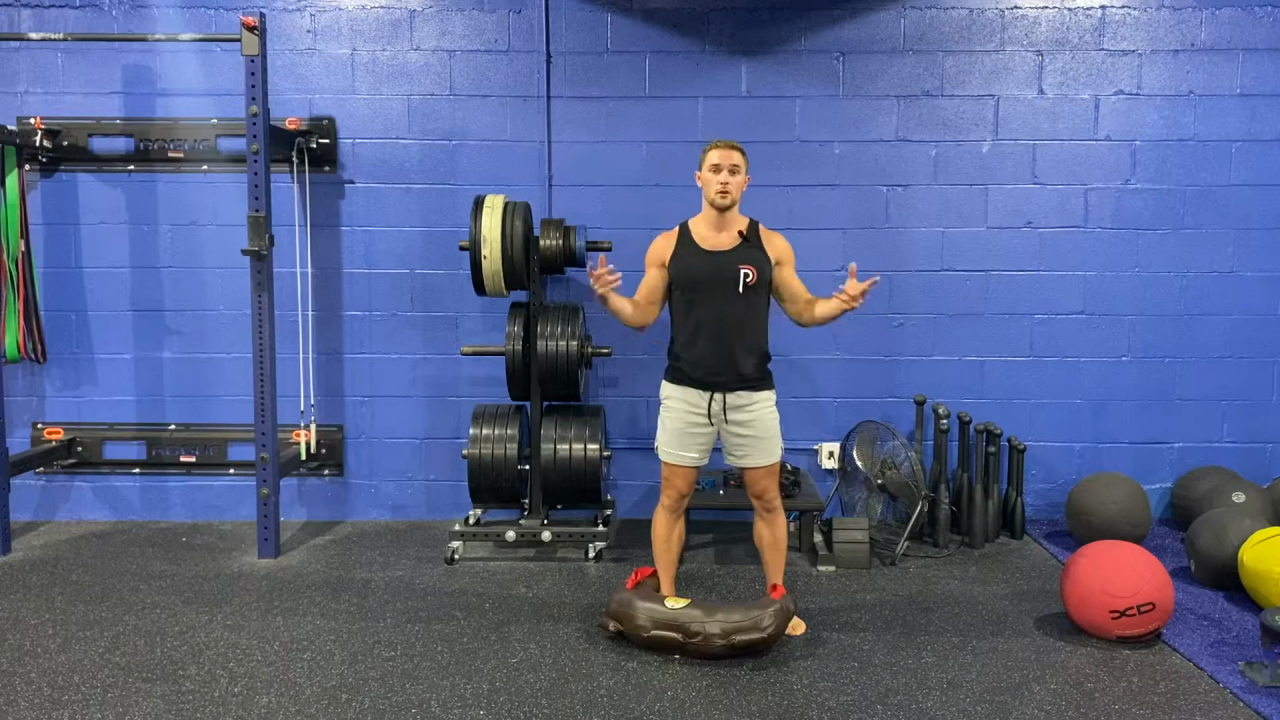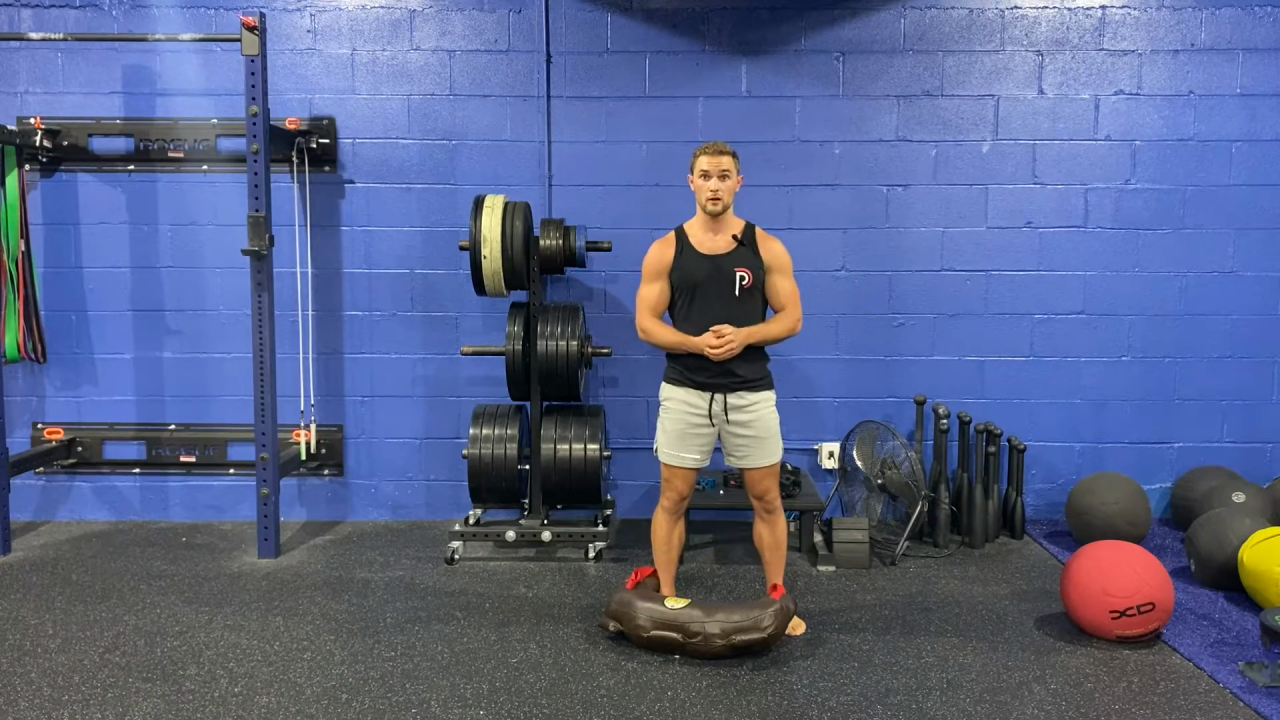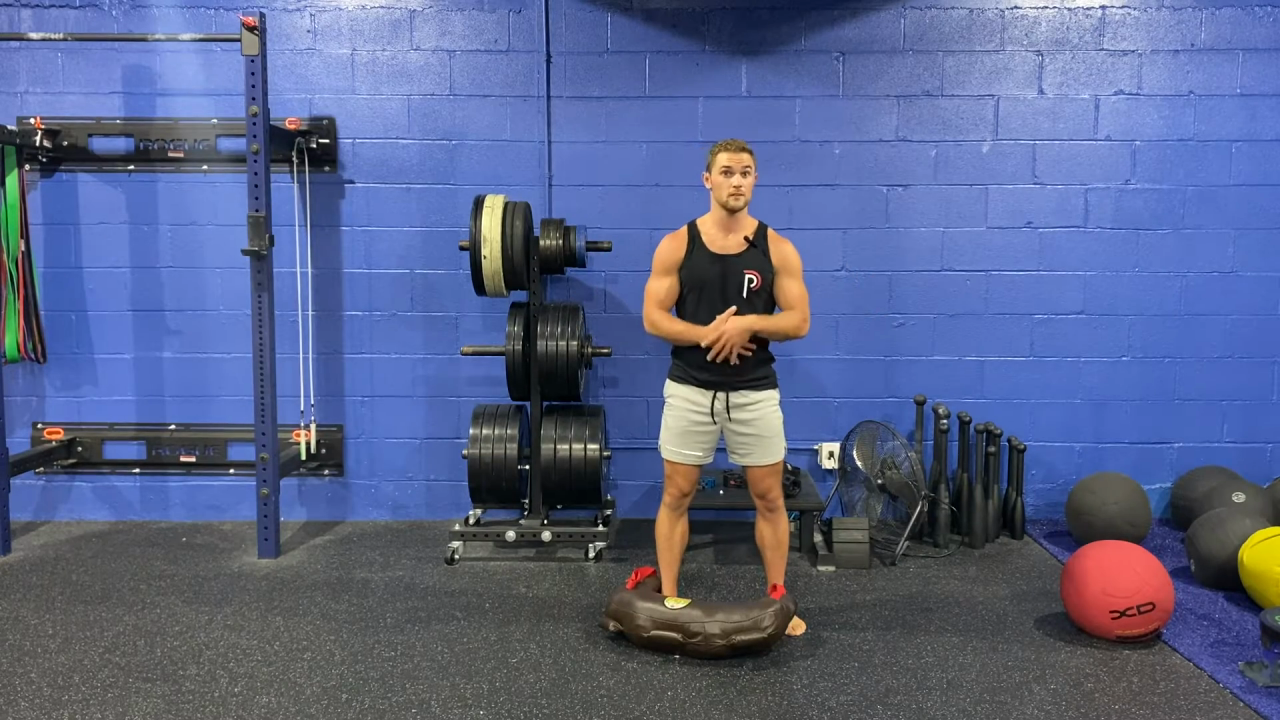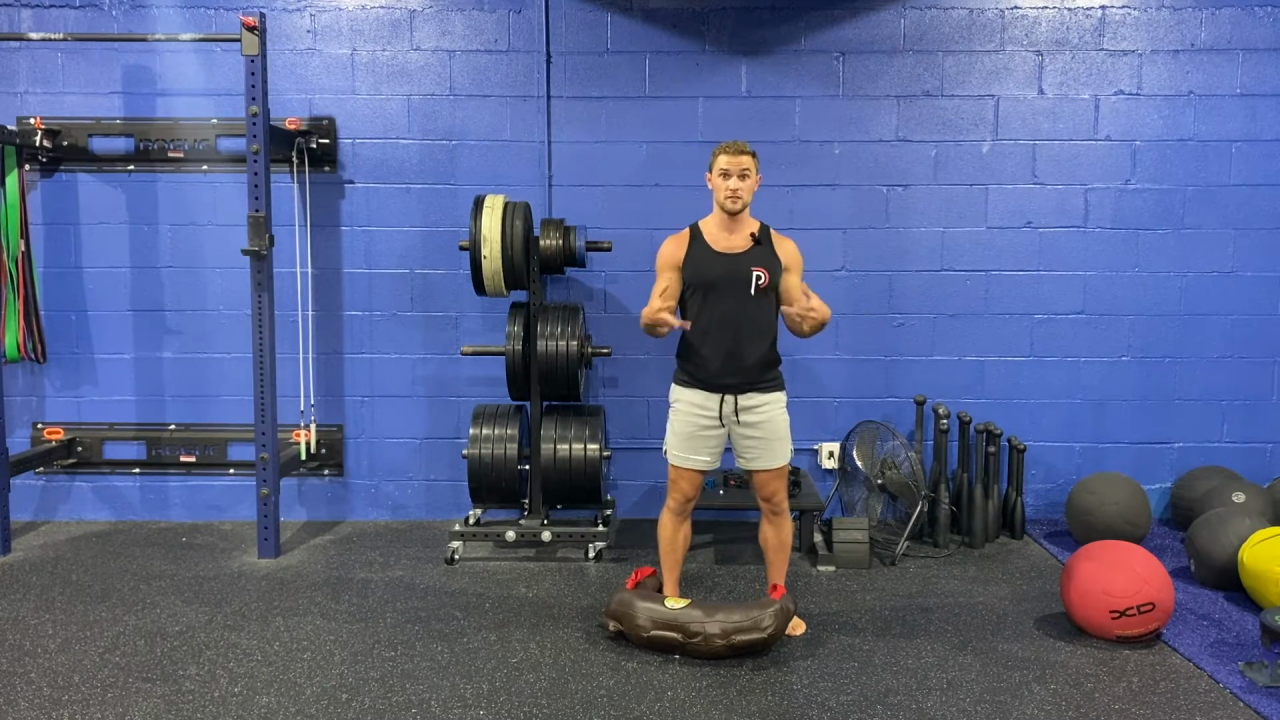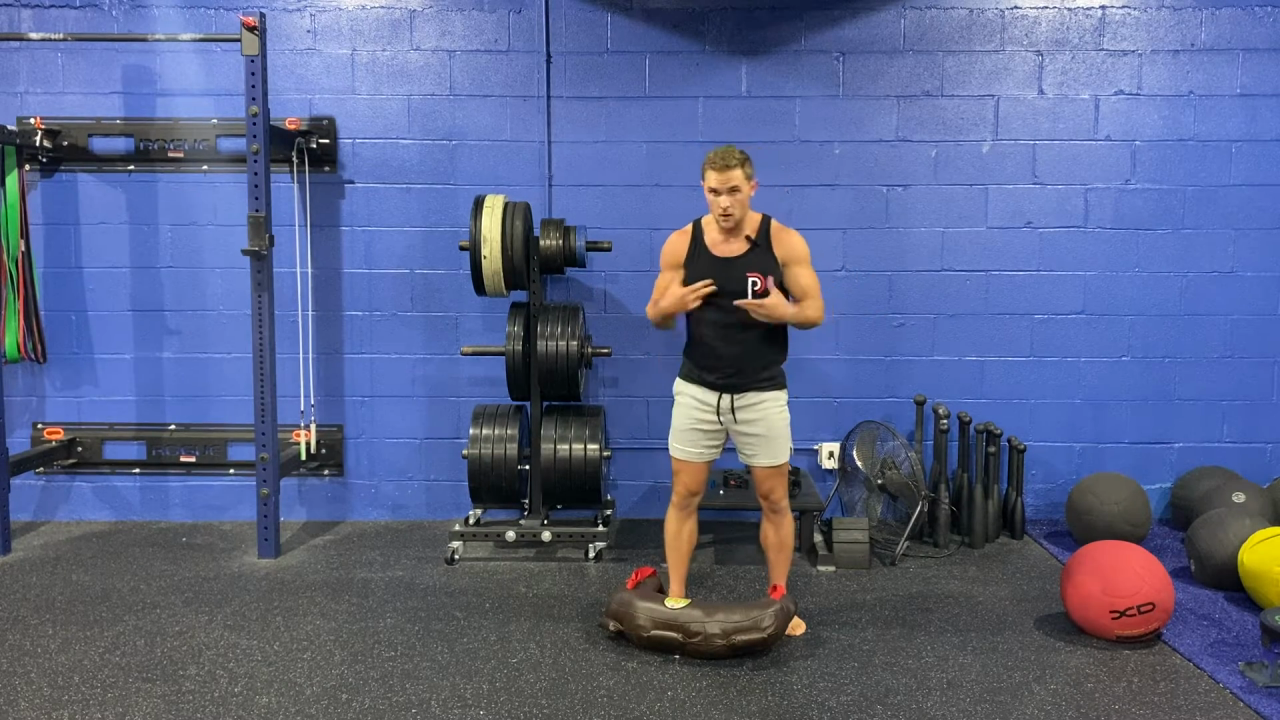
dt=1s
person 1, frame 1
left shoulder: (771, 244)
right shoulder: (668, 244)
left elbow: (801, 308)
right elbow: (643, 313)
left wrist: (843, 302)
right wrist: (610, 297)
left hip: (752, 392)
right hip: (685, 391)
left knee: (767, 498)
right knee: (673, 497)
right ankle: (666, 599)
person 1, frame 2
left shoulder: (767, 247)
right shoulder: (665, 250)
left elbow: (791, 317)
right elbow: (646, 323)
left wrist: (743, 336)
right wrist: (697, 343)
left hip: (751, 392)
right hip: (685, 392)
left knee: (767, 499)
right knee: (673, 499)
right ankle: (666, 600)
person 1, frame 3
left shoulder: (778, 249)
right shoulder: (676, 245)
left elbow: (799, 320)
right elbow: (653, 316)
left wrist: (748, 323)
right wrist: (706, 334)
left hip: (755, 391)
right hip: (689, 389)
left knee: (769, 498)
right knee: (676, 495)
right ankle: (668, 599)
person 1, frame 4
left shoulder: (781, 248)
right shoulder: (678, 246)
left elbow: (796, 324)
right elbow: (657, 319)
left wrist: (818, 319)
right wrist: (651, 320)
left hip: (762, 395)
right hip: (695, 393)
left knee: (774, 502)
right knee: (679, 499)
right ankle: (670, 599)
person 1, frame 5
left shoulder: (784, 241)
right shoulder: (681, 243)
left elbow: (814, 309)
right elbow: (655, 314)
left wrist: (784, 310)
right wrist: (670, 305)
left hip: (762, 393)
right hip: (697, 389)
left knee: (774, 501)
right knee: (684, 496)
left ankle: (779, 599)
right ankle: (675, 598)
